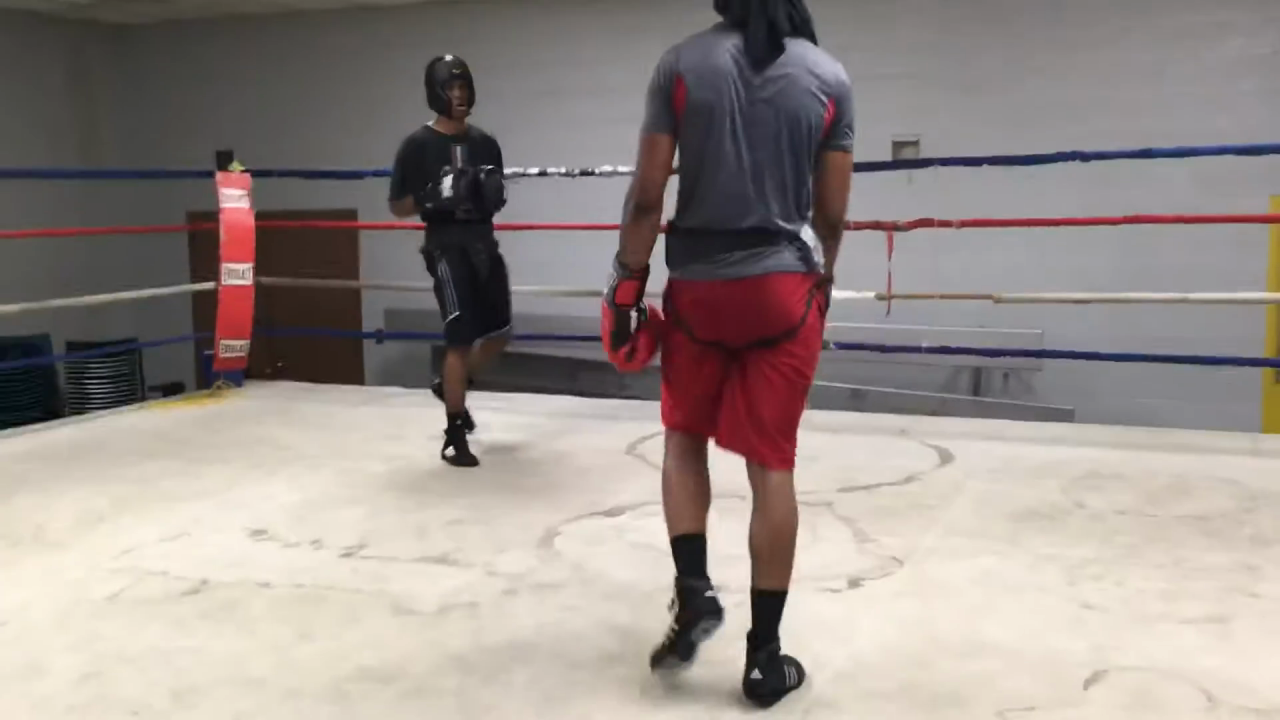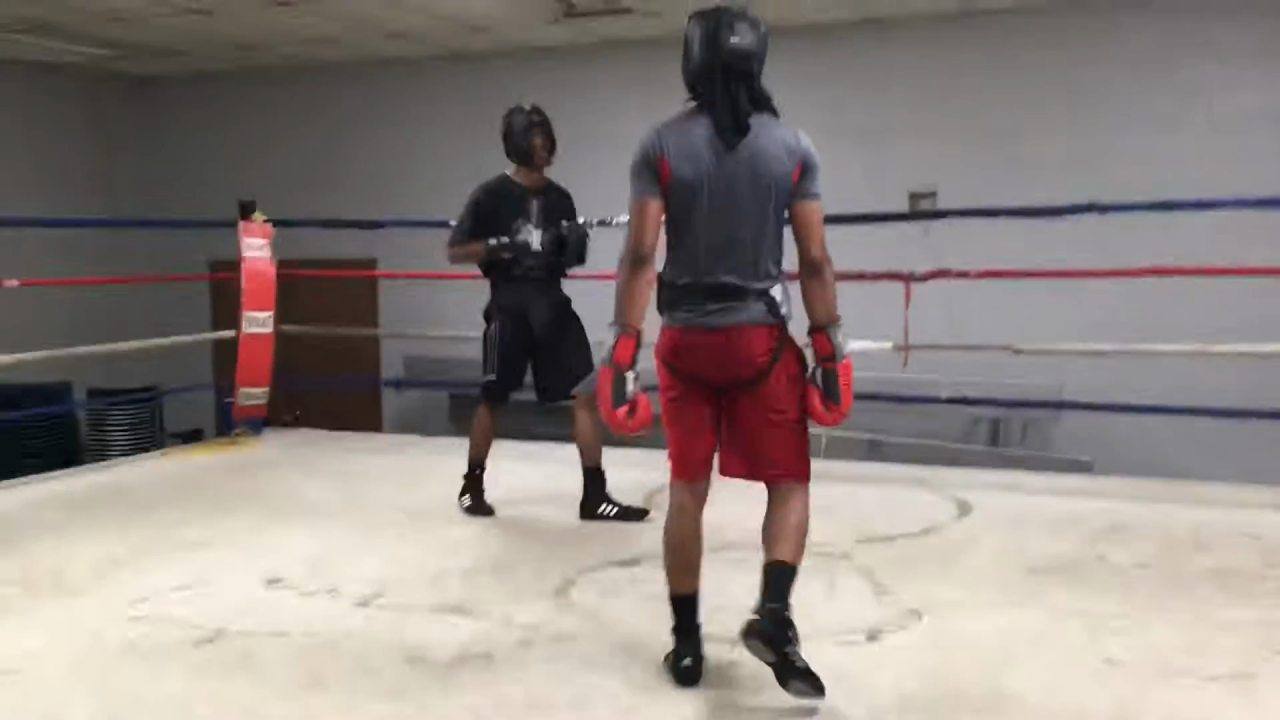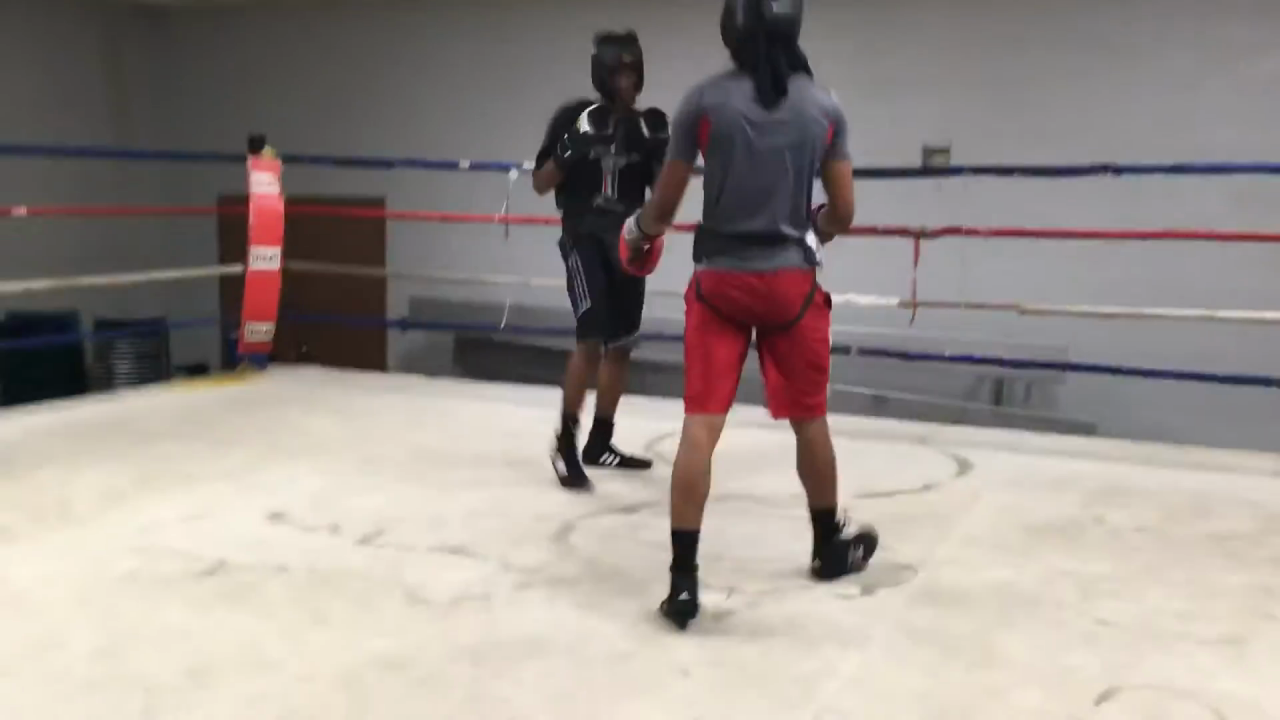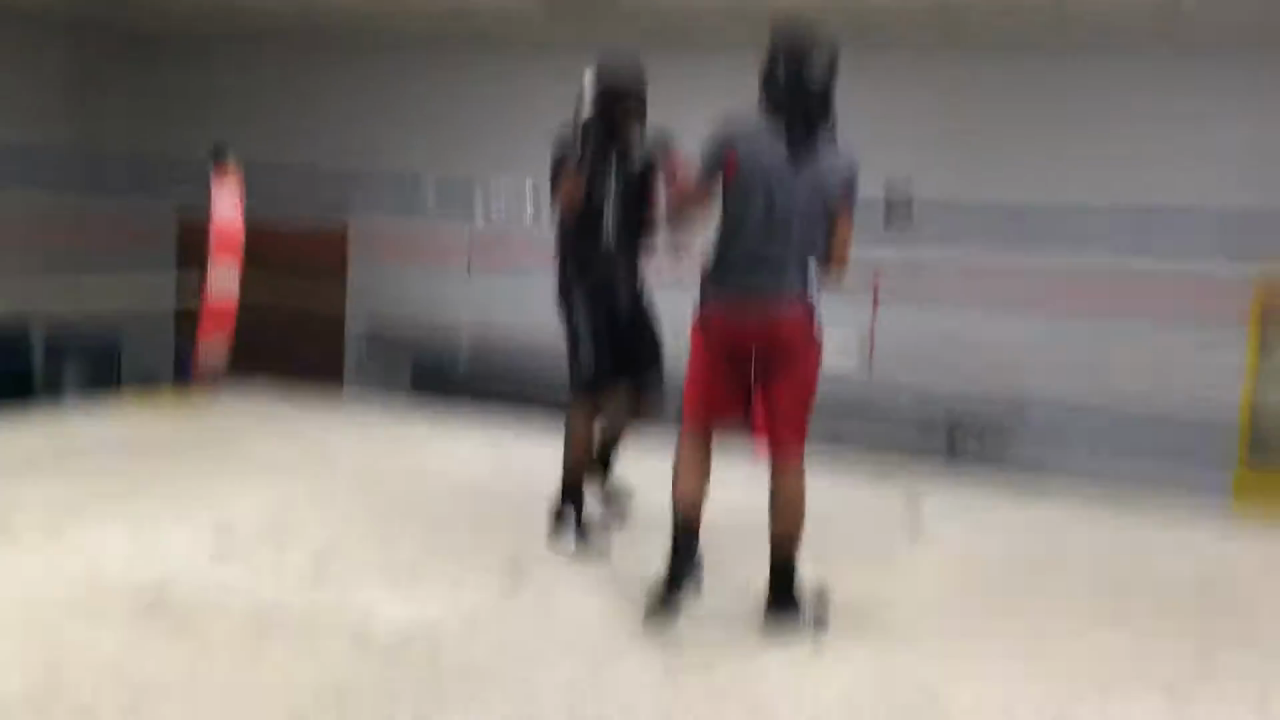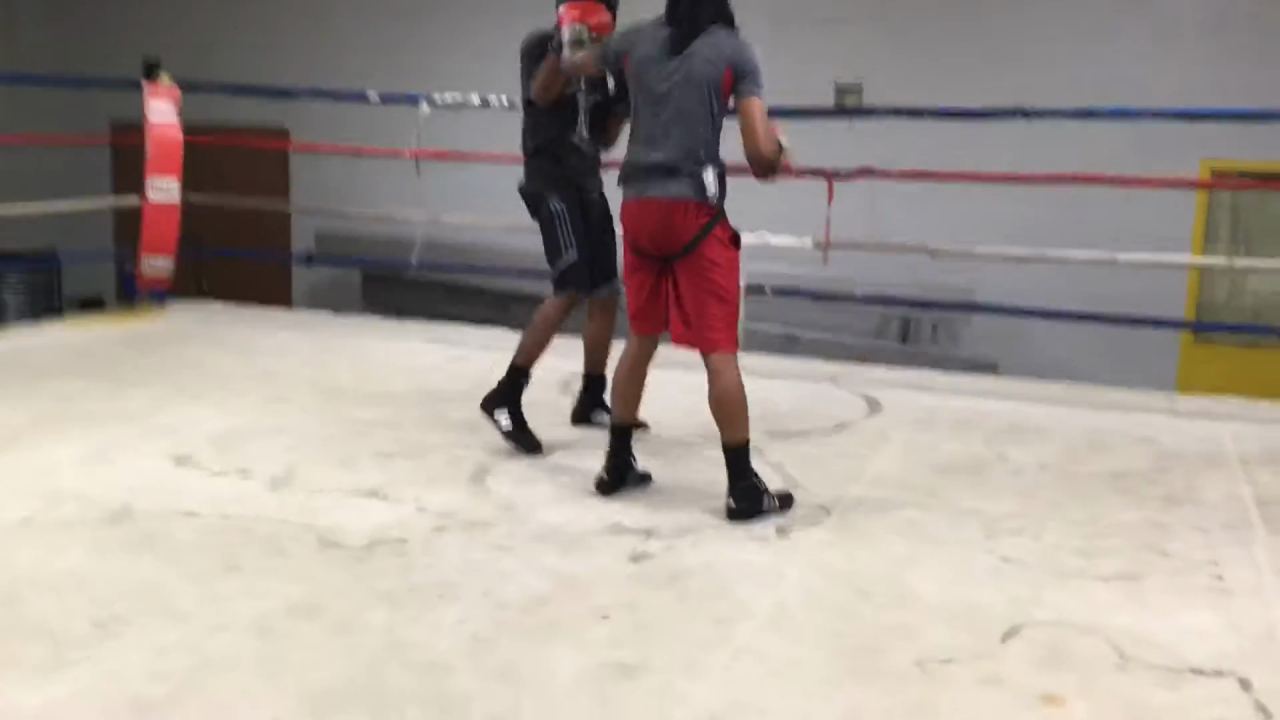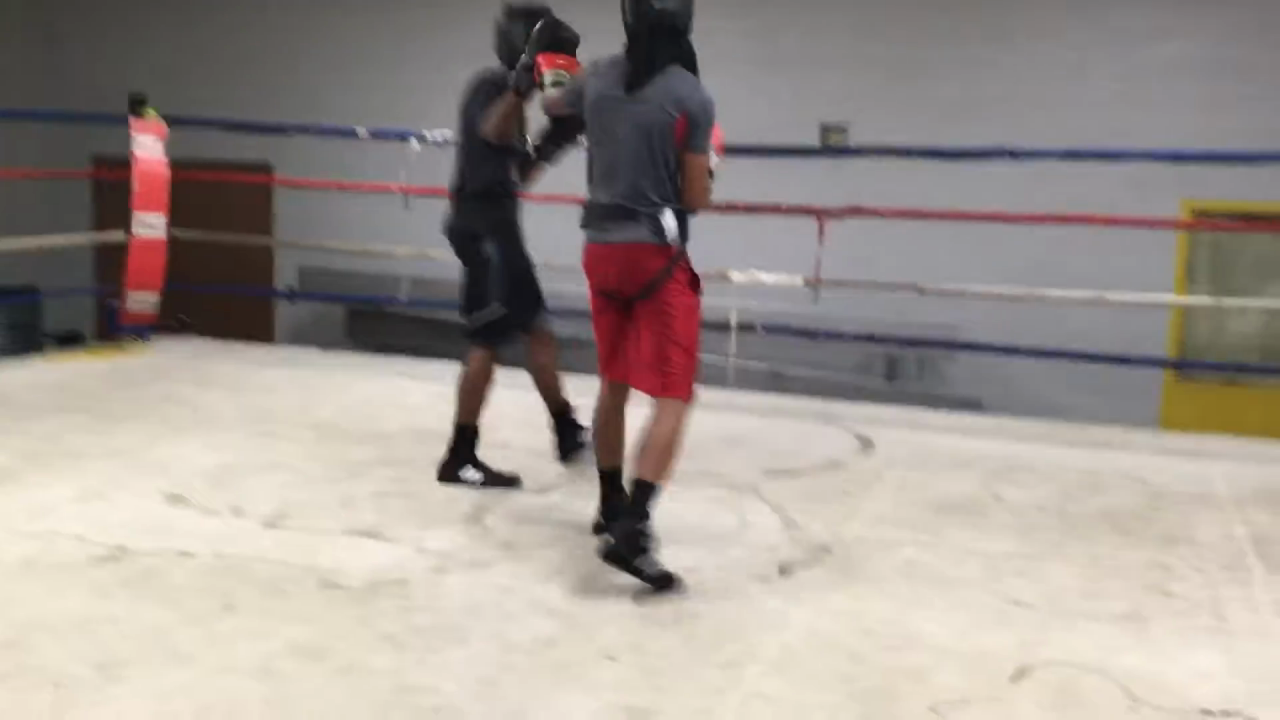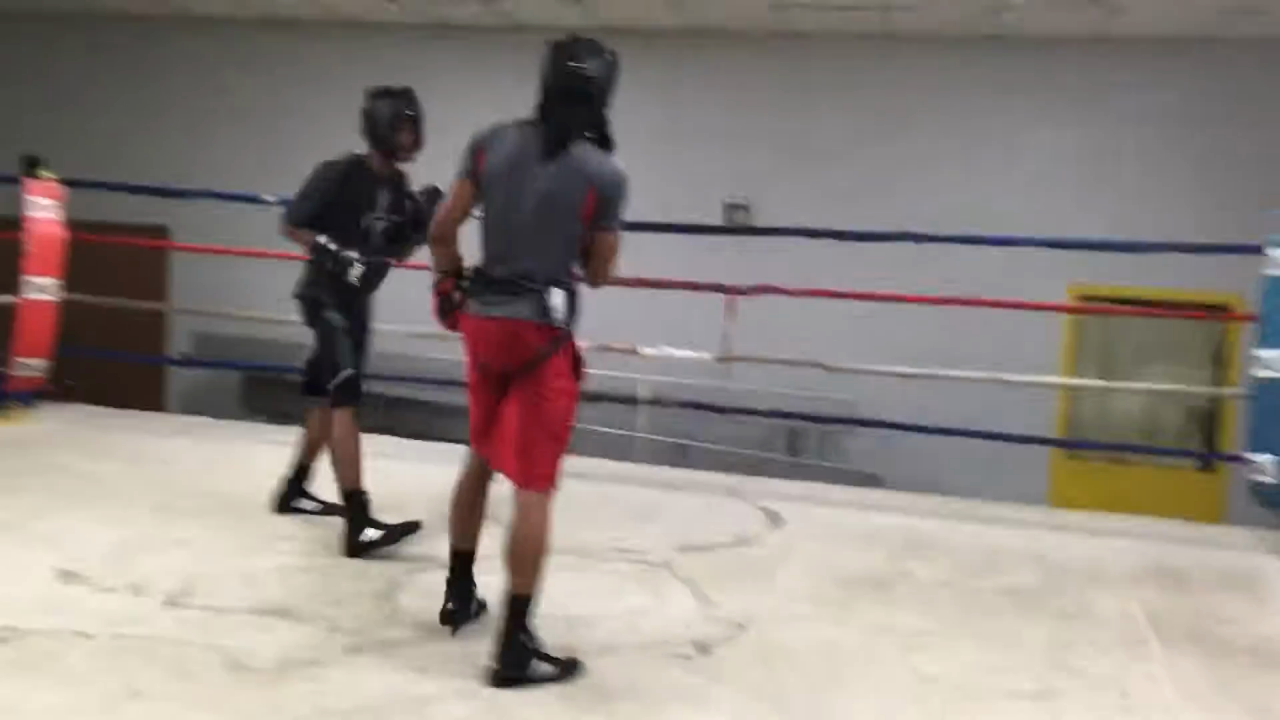
dt=0.4s
person 1, frame 1
left shoulder: (680, 65)
right shoulder: (827, 78)
left elbow: (647, 198)
right elbow: (831, 215)
left wrist: (625, 287)
right wrist: (815, 293)
left hip: (699, 291)
right hip: (782, 290)
left knee: (684, 439)
right knee: (771, 470)
left ankle: (694, 593)
right ankle: (763, 654)
person 1, frame 2
left shoulder: (661, 144)
right shoulder: (791, 145)
left elbow: (640, 256)
right elbow: (815, 262)
left wrist: (622, 351)
right wrist: (827, 348)
left hip: (686, 336)
right hip: (759, 336)
left knee: (688, 489)
right knee: (788, 484)
left ankle: (686, 642)
right ankle: (773, 612)
person 1, frame 3
left shoulder: (705, 100)
right shoulder: (824, 107)
left elbow: (666, 203)
right elbow: (841, 213)
left wrist: (640, 235)
left hip: (719, 280)
right hip: (790, 282)
left knee: (700, 426)
right knee: (809, 421)
left ankle: (682, 582)
right ankle: (830, 545)
person 1, frame 4
left shoulder: (732, 142)
right shoulder: (836, 160)
left elbow: (679, 212)
right elbow: (834, 263)
left wrist: (667, 196)
left hip: (725, 312)
right hip: (788, 318)
left knee: (696, 434)
right knee: (787, 451)
left ankle: (682, 561)
right ankle: (781, 589)
person 1, frame 5
left shoulder: (635, 42)
right shoulder: (732, 53)
left elbow: (576, 65)
right elbow: (760, 150)
right wrist: (777, 152)
left hip: (638, 207)
right hip: (692, 210)
left knee: (641, 338)
right knee: (719, 350)
left ankle: (618, 464)
right ankle: (743, 487)
person 1, frame 6
left shoulder: (597, 77)
right shoulder: (691, 97)
left elbow: (555, 106)
right elbow: (695, 199)
left wrist: (558, 81)
right wrist: (707, 157)
left hip: (601, 248)
right hip: (655, 254)
left knee: (615, 383)
right knee: (672, 397)
left ankle: (615, 508)
right ankle: (629, 533)
person 1, frame 7
left shoulder: (493, 143)
right shoulder: (605, 174)
left elbow: (443, 230)
right elbow: (599, 272)
left wrist: (448, 282)
left hip: (485, 322)
right hip: (542, 333)
left knee: (481, 460)
right knee: (534, 486)
left ankle: (458, 591)
right ankle: (514, 647)
person 2, frame 1
left shoulder: (485, 143)
right shoulder: (418, 145)
right elbow: (397, 207)
left wrist: (493, 192)
right wrist: (431, 198)
left hip: (484, 242)
right hip: (447, 246)
left knee: (497, 334)
right knee: (459, 338)
left ankle: (449, 390)
right ankle: (453, 436)
person 2, frame 2
left shoulder: (561, 197)
right shoulder: (493, 194)
right elbow: (457, 252)
left wrist: (574, 249)
right wrist: (504, 246)
left hip: (553, 303)
right hip: (511, 306)
left knee: (588, 393)
right knee: (494, 398)
left ankle: (595, 495)
right ankle: (472, 485)
person 2, frame 3
left shoulder: (644, 126)
right shoulder: (574, 115)
right elbow: (541, 183)
left wrist: (661, 154)
right wrist: (571, 144)
right hip: (583, 237)
left knee: (618, 346)
right knee: (591, 335)
left ankle: (600, 442)
right ankle: (566, 441)
person 2, frame 4
left shoulder: (634, 157)
right shoulder: (573, 150)
left elbow: (642, 232)
right elbow: (566, 207)
left wrist: (654, 186)
right wrist: (587, 134)
left hip: (625, 283)
right hip: (583, 280)
left knee: (644, 384)
right knee: (592, 393)
left ankle: (599, 461)
right ankle: (569, 505)
person 2, frame 5
right shoulder: (542, 45)
right elbow: (544, 95)
left wrist: (626, 94)
right wrist: (563, 38)
left hip: (588, 184)
right hip: (551, 183)
left knee: (606, 296)
right knee: (571, 290)
left ankle: (590, 401)
right ankle: (505, 395)
person 2, frame 6
left shoulder: (511, 92)
right shoulder: (492, 85)
right elbow: (494, 133)
left wrist: (554, 141)
right wrist: (528, 74)
left hip: (499, 225)
right hip: (481, 224)
left knee: (536, 328)
right knee: (489, 341)
left ankle: (567, 430)
right ankle: (459, 457)
person 2, frame 7
left shoulder: (398, 186)
right shoulder: (338, 175)
left elbow: (397, 250)
right elbow: (291, 225)
left wrist: (418, 226)
right wrist: (334, 250)
left hip: (357, 299)
right hip: (327, 297)
left knee: (327, 397)
right knee: (344, 402)
left ankle: (293, 489)
right ankle: (358, 523)
